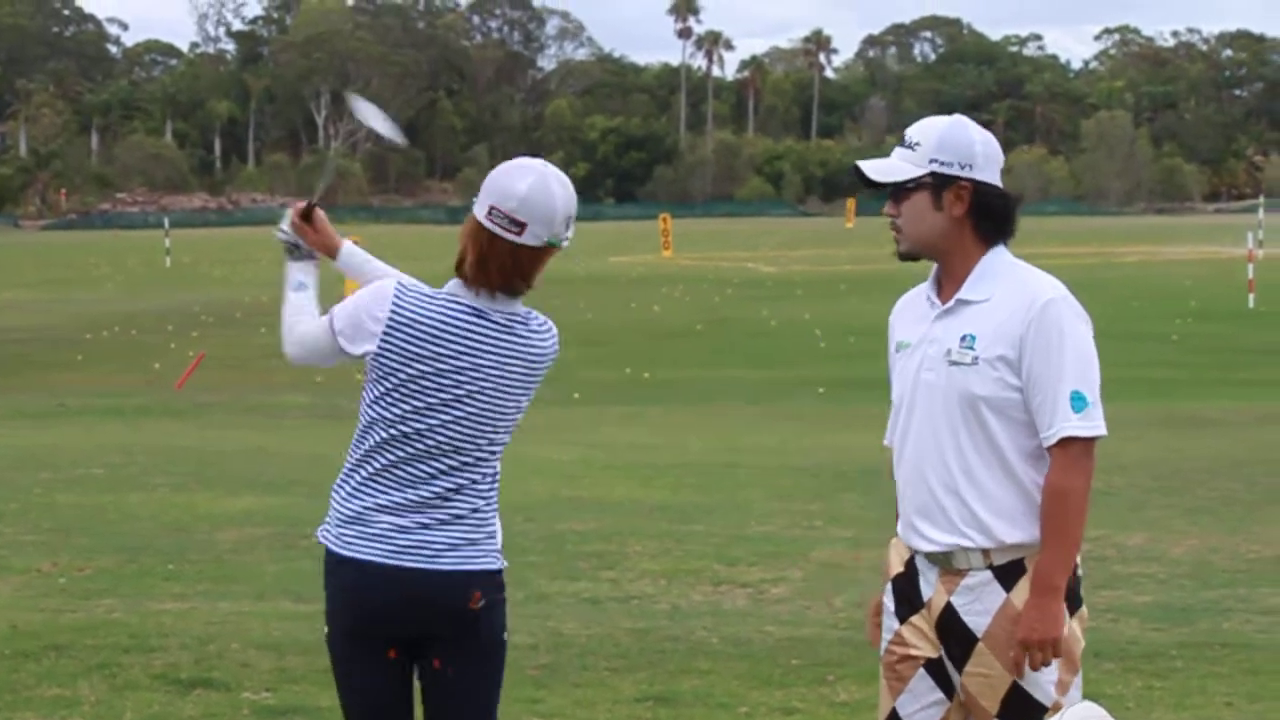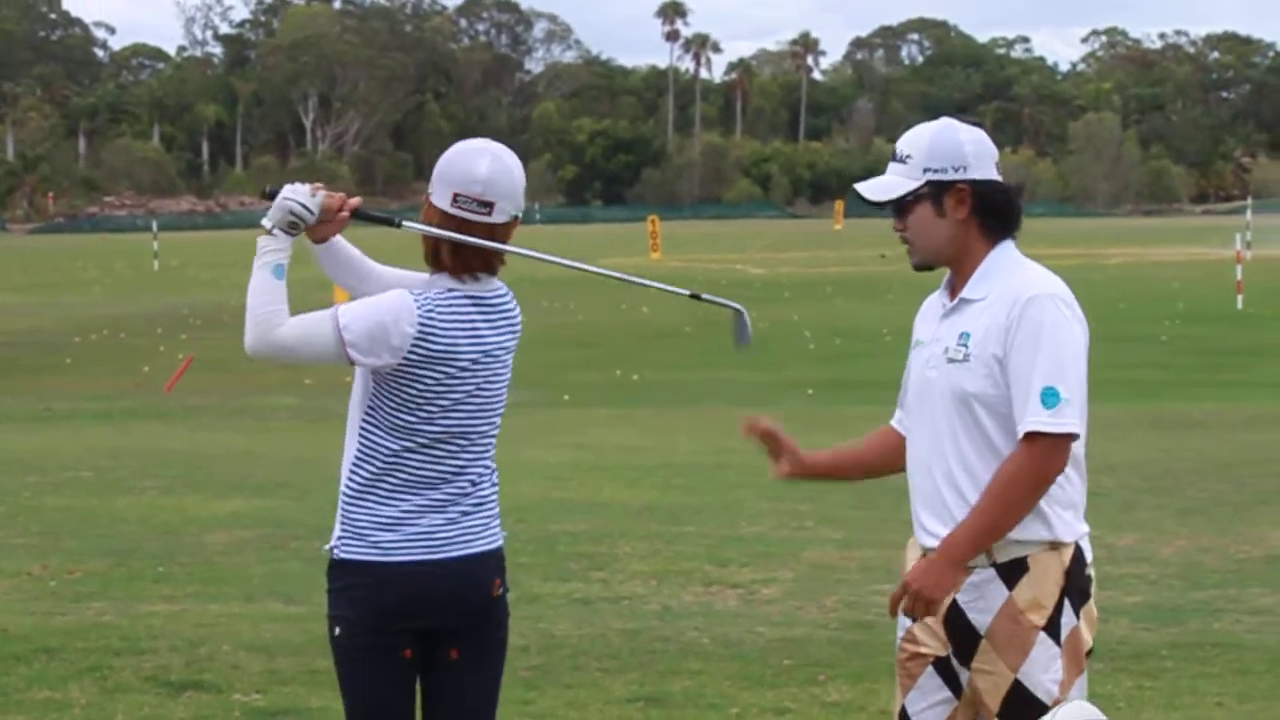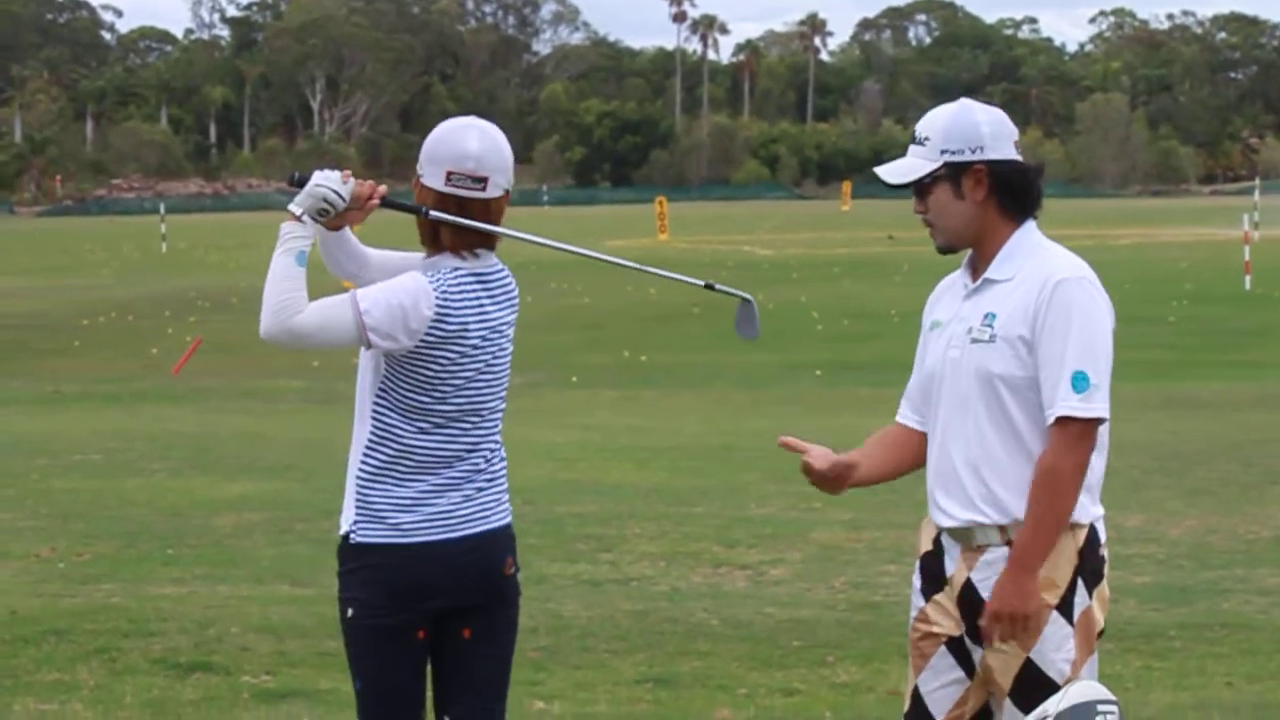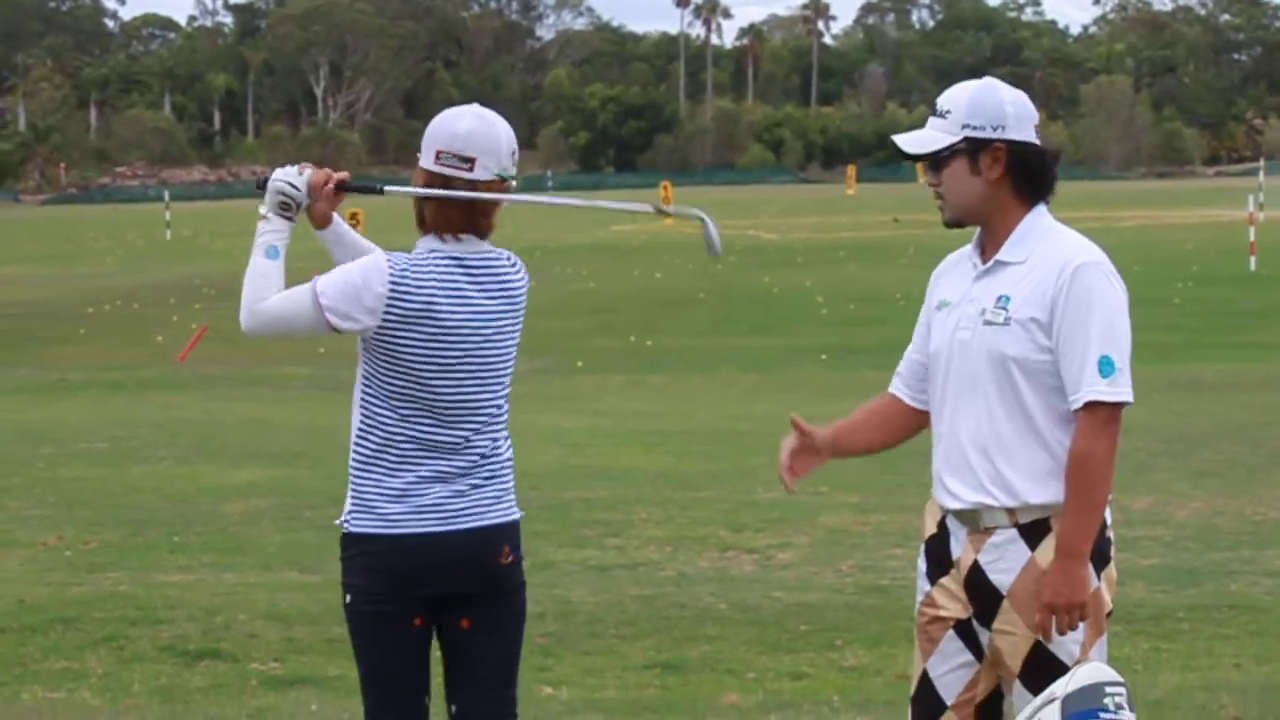
dt=0.4s
person 1, frame 1
left shoulder: (1038, 307)
right shoulder: (908, 313)
left elbow: (1070, 459)
left wrist: (1046, 597)
right wrist: (900, 581)
left hip: (1013, 586)
right hip: (918, 582)
person 1, frame 2
left shoulder: (1034, 302)
right shoulder: (933, 312)
left elbow: (1045, 451)
left wrist: (948, 558)
right wrist: (807, 461)
left hip: (1022, 579)
right hip: (940, 574)
person 1, frame 3
left shoulder: (1058, 285)
right shoulder: (948, 296)
left elbow: (1072, 436)
left wrist: (1025, 568)
right wrist: (847, 467)
left hip: (1038, 561)
right hip: (949, 560)
person 1, frame 4
left shoulder: (1074, 270)
right shoulder: (951, 275)
left elbow: (1098, 422)
right elbow: (911, 400)
left wrist: (1070, 560)
right wrist: (827, 440)
left hip: (1042, 546)
right hip: (951, 542)
person 2, frame 1
left shoulder: (392, 309)
right shoulder: (539, 341)
left elbow: (299, 345)
left wrist: (303, 261)
right wrist: (338, 250)
left hip: (361, 570)
right hip: (463, 583)
person 2, frame 2
left shoulder: (406, 318)
right shoulder: (500, 307)
left elbow: (264, 339)
right elbow: (372, 282)
left wrist: (279, 231)
right wrist: (325, 235)
left hip: (376, 576)
right hip: (475, 573)
person 2, frame 3
left shoulder: (421, 299)
right shoulder: (497, 282)
left elbow: (282, 325)
right elbow: (364, 270)
left wrist: (302, 218)
right wrist: (332, 224)
left hip: (389, 558)
right hip: (485, 551)
person 2, frame 4
left shoulder: (384, 281)
right shoulder: (510, 277)
left elbow: (256, 317)
left wrist: (276, 217)
right wrist: (329, 225)
left hip: (386, 545)
right hip: (487, 542)
